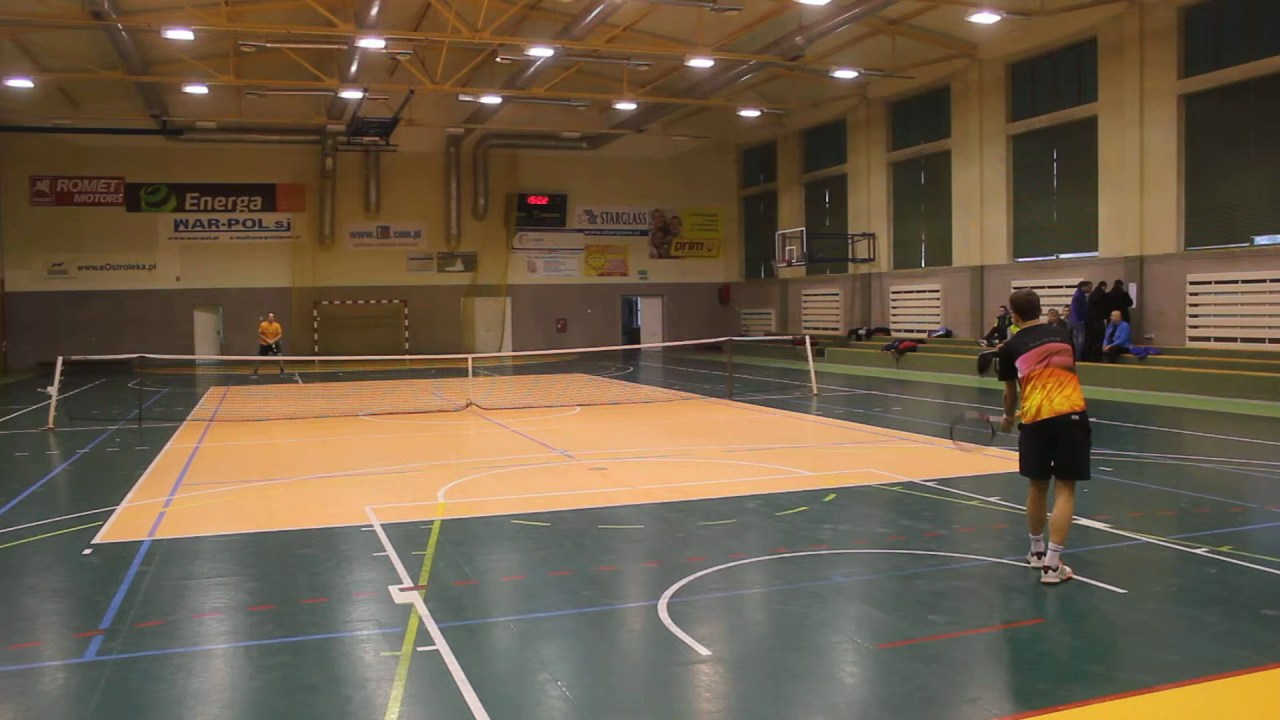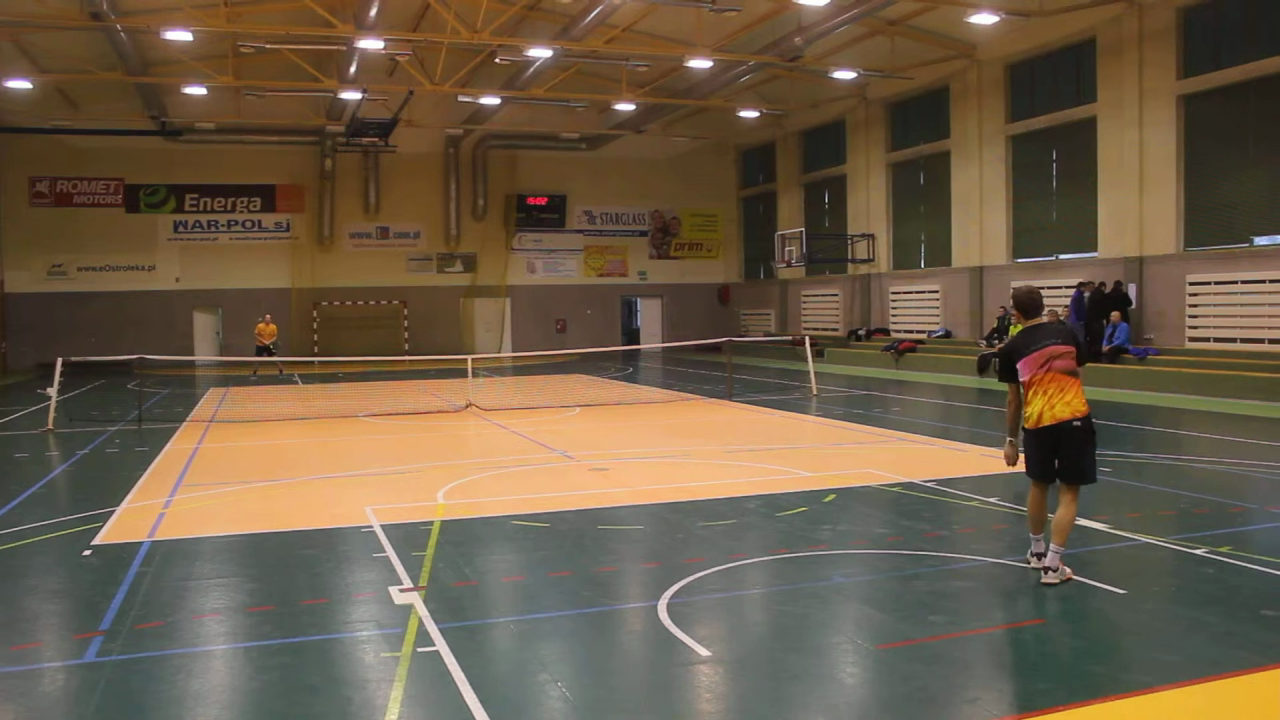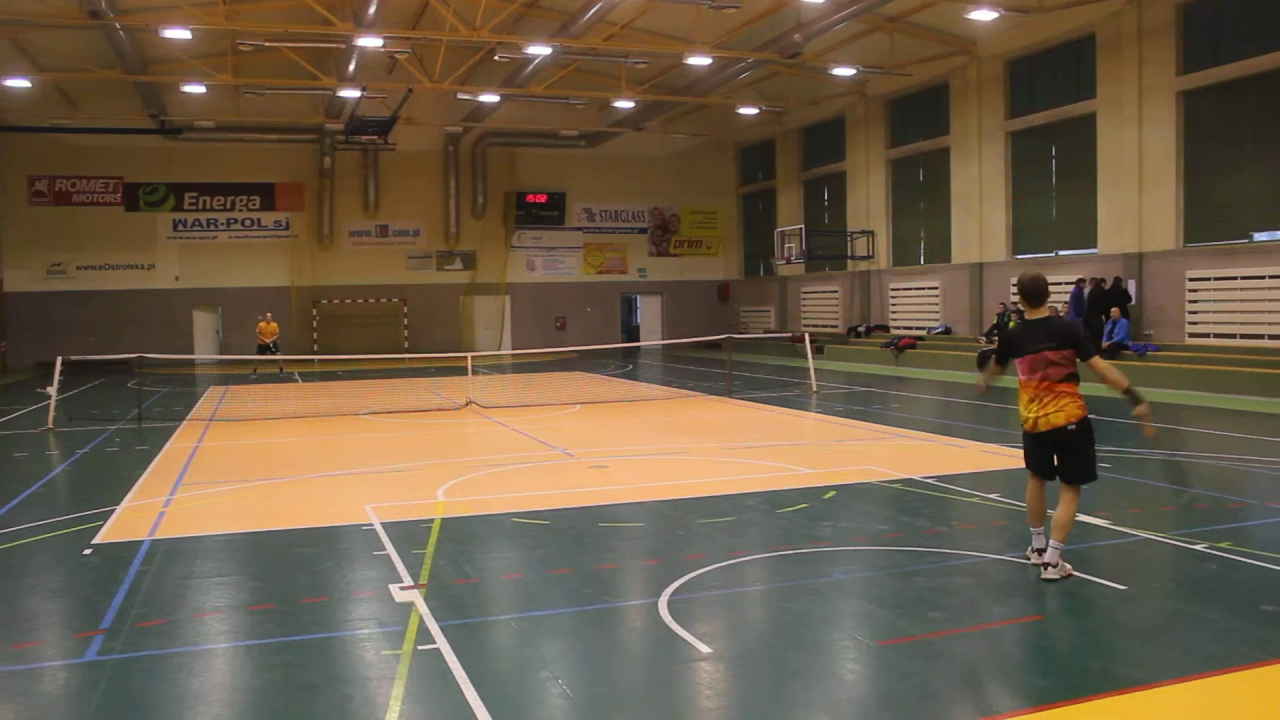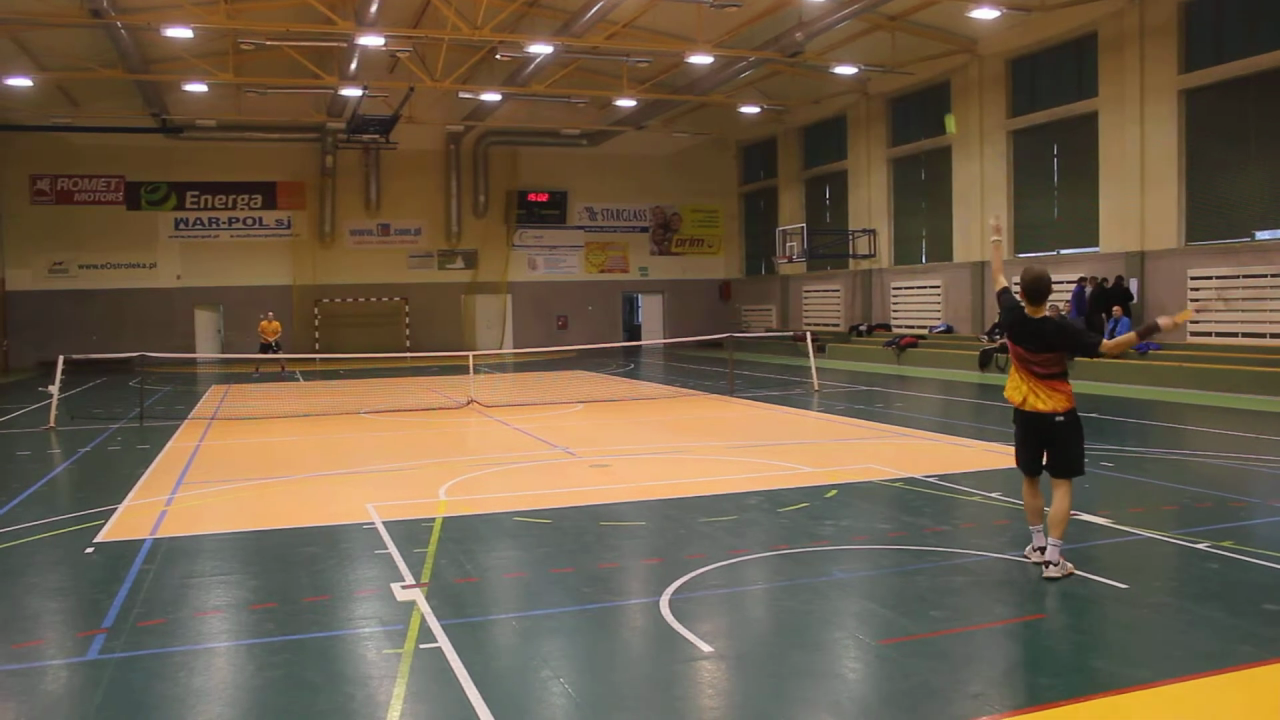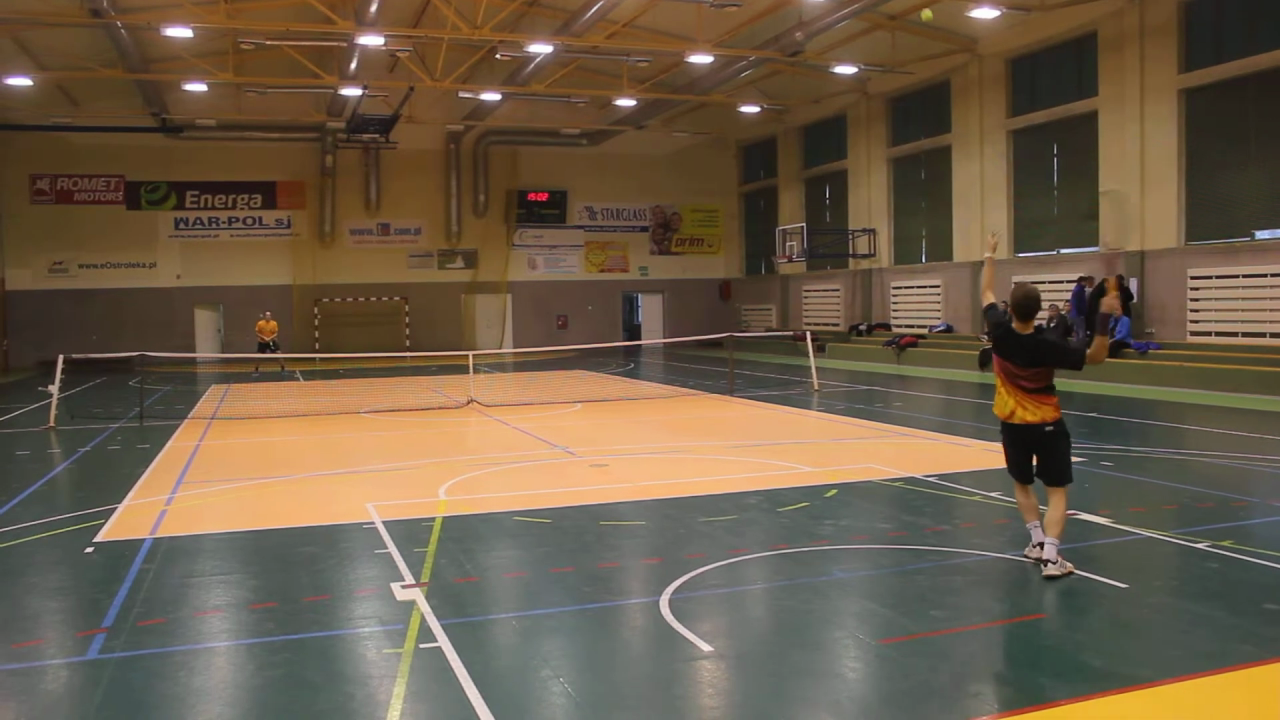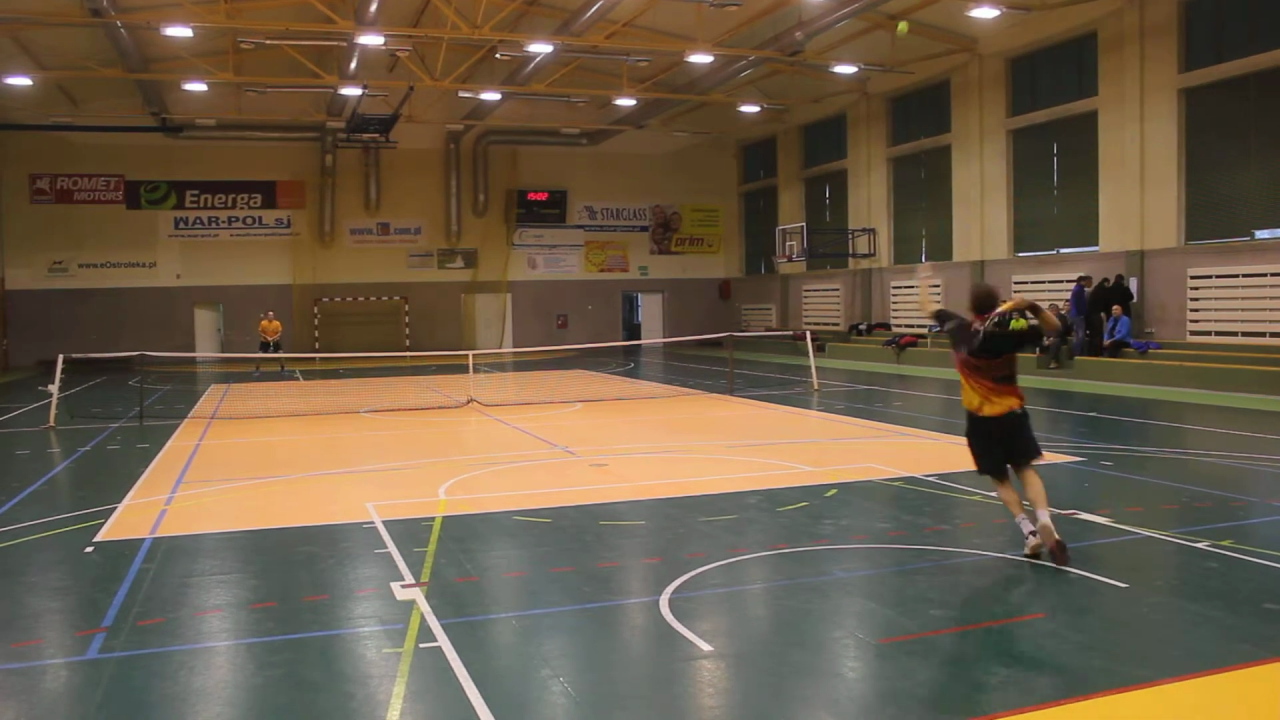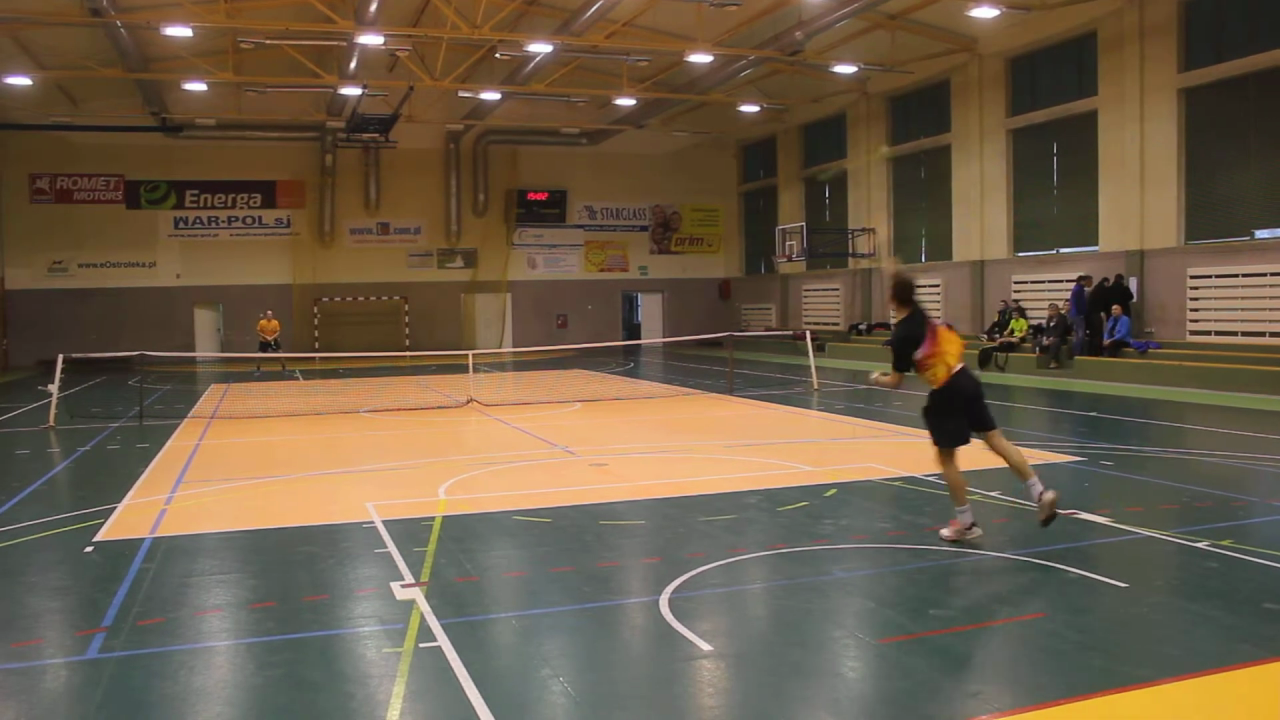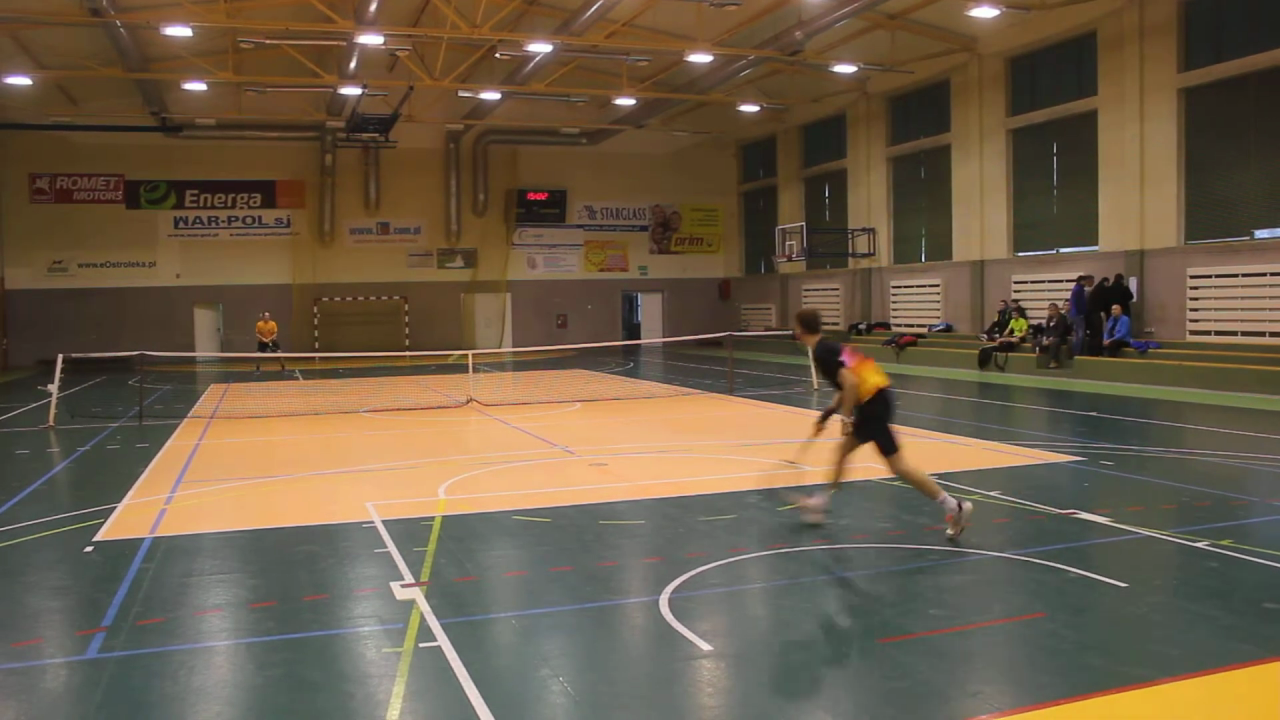
dt=0.3s
person 1, frame 1
left shoulder: (1011, 347)
right shoulder: (1062, 335)
left elbow: (1011, 393)
left wrist: (1008, 416)
left hip: (1036, 419)
right hip: (1071, 414)
left knee: (1038, 486)
right knee: (1065, 489)
left ankle: (1037, 551)
right ankle: (1052, 565)
person 1, frame 2
left shoulder: (1012, 348)
right shoulder: (1067, 335)
left elbow: (1014, 399)
left wrist: (1011, 440)
left hip: (1038, 423)
right hip: (1074, 418)
left knee: (1039, 487)
right knee: (1069, 492)
left ankle: (1037, 552)
right ankle: (1052, 565)
person 1, frame 3
left shoulder: (1011, 336)
right shoulder: (1067, 329)
left elbow: (997, 365)
right elbow: (1100, 366)
left wrist: (985, 379)
right wrist: (1136, 398)
left hip: (1034, 423)
right hip: (1071, 419)
left knee: (1037, 479)
right knee: (1070, 489)
left ankle: (1037, 545)
right ankle: (1052, 560)
person 1, frame 4
left shoulder: (1012, 318)
right shoulder: (1064, 331)
left elbow: (999, 277)
right elbow: (1110, 347)
left wrist: (996, 239)
right wrist: (1152, 327)
left hip: (1026, 414)
right hip: (1060, 414)
left knee: (1031, 480)
right knee: (1061, 483)
left ankle: (1038, 546)
right ankle: (1053, 557)
person 1, frame 5
left shoulder: (1000, 333)
right shoulder: (1049, 348)
left elbow: (986, 292)
right elbow: (1096, 356)
left wrist: (990, 253)
right wrist: (1105, 318)
left hip: (1013, 425)
right hip: (1048, 425)
left knee: (1022, 484)
right knee: (1057, 491)
left ankle: (1039, 542)
right ankle: (1052, 557)
person 1, frame 6
left shoulder: (958, 329)
right shoulder: (1007, 337)
left elbow: (927, 307)
right elbow: (1054, 326)
left wrist: (923, 277)
right wrist: (1031, 306)
left hip: (979, 420)
right hip: (1011, 414)
left knee: (1001, 480)
right knee: (1027, 472)
left ankle: (1030, 533)
right ankle: (1044, 522)
person 1, frame 7
left shoulder: (901, 337)
right shoulder: (917, 313)
left elbow: (895, 382)
left wrist: (878, 379)
left hip: (945, 392)
right hip: (967, 380)
left knee: (946, 459)
right knee: (996, 440)
left ankle: (965, 522)
right ankle: (1041, 492)
person 1, frame 8
left shoulder: (821, 353)
right shoulder: (829, 346)
left elbow: (850, 381)
left wrist: (847, 417)
right wrist: (827, 414)
left hip: (871, 402)
right hip: (875, 398)
left knee: (897, 464)
right knee: (843, 449)
left ankle: (953, 508)
right ankle: (820, 503)
